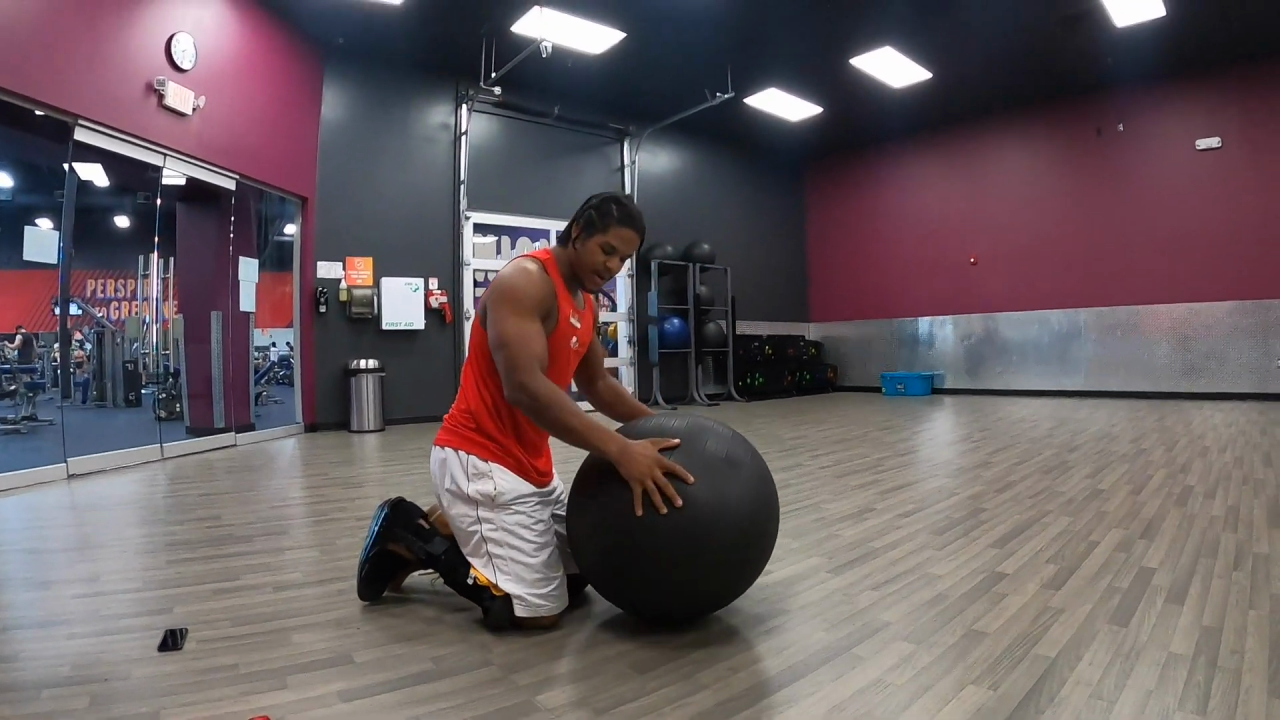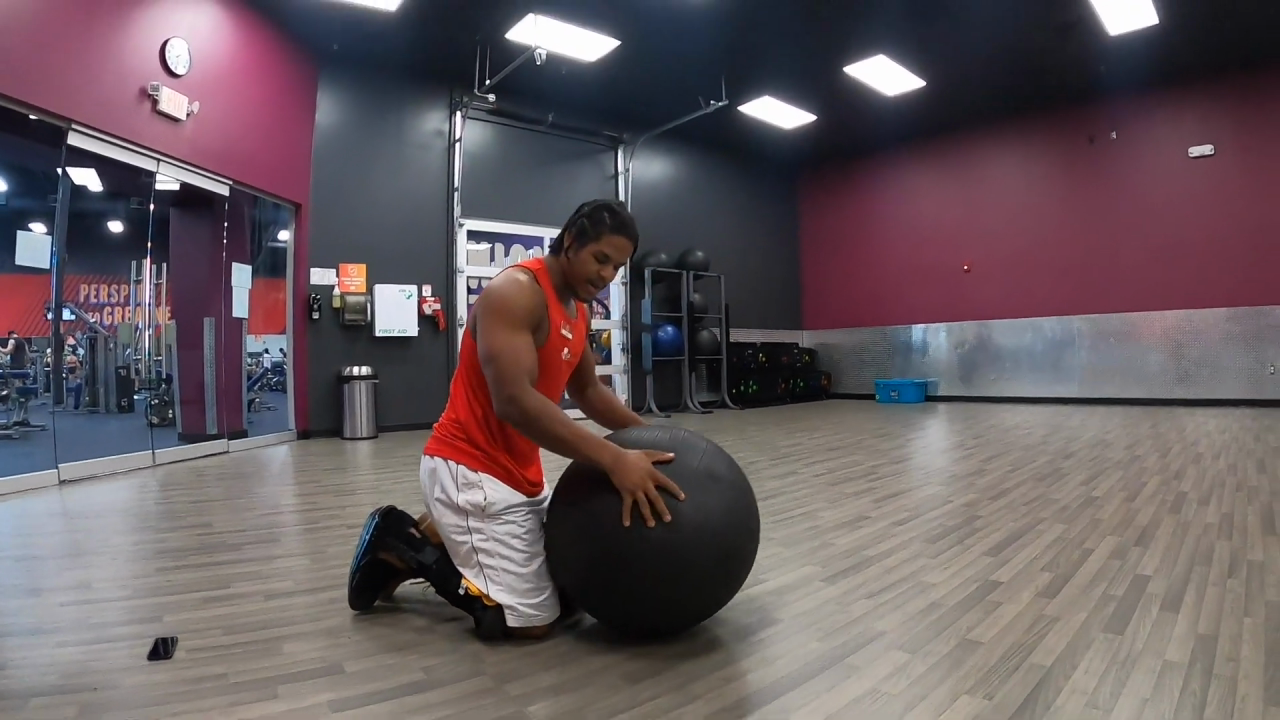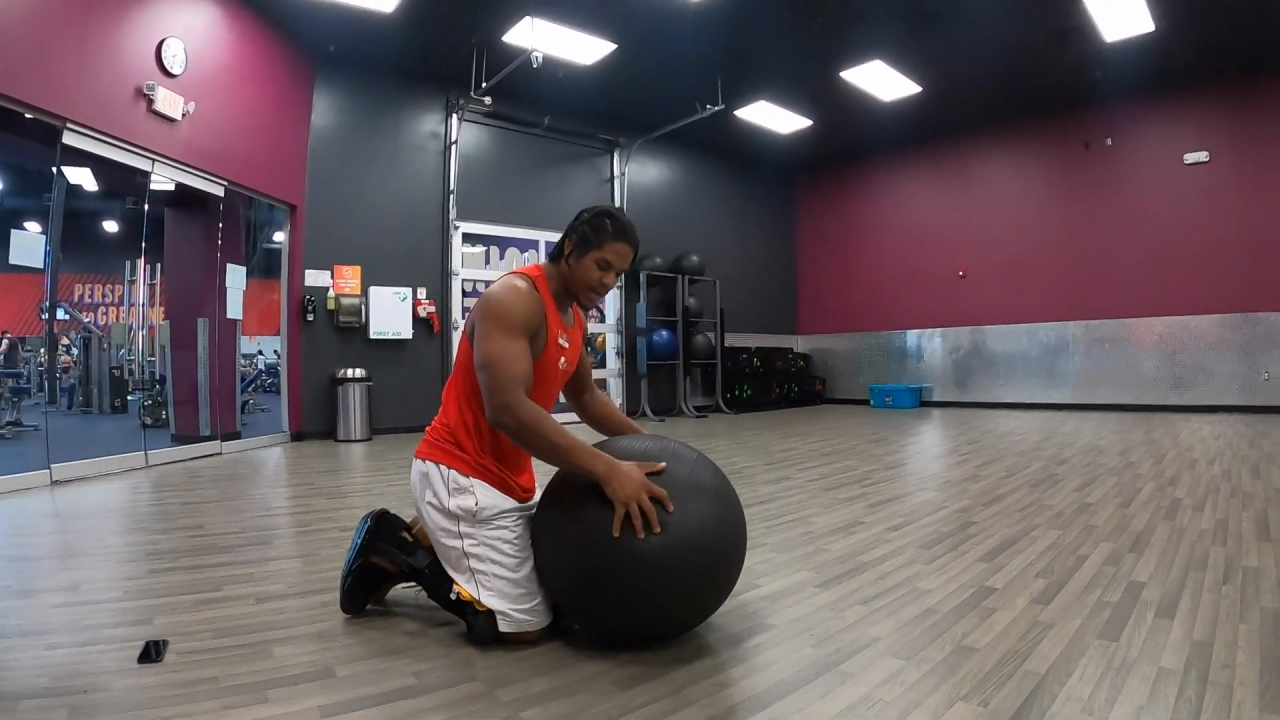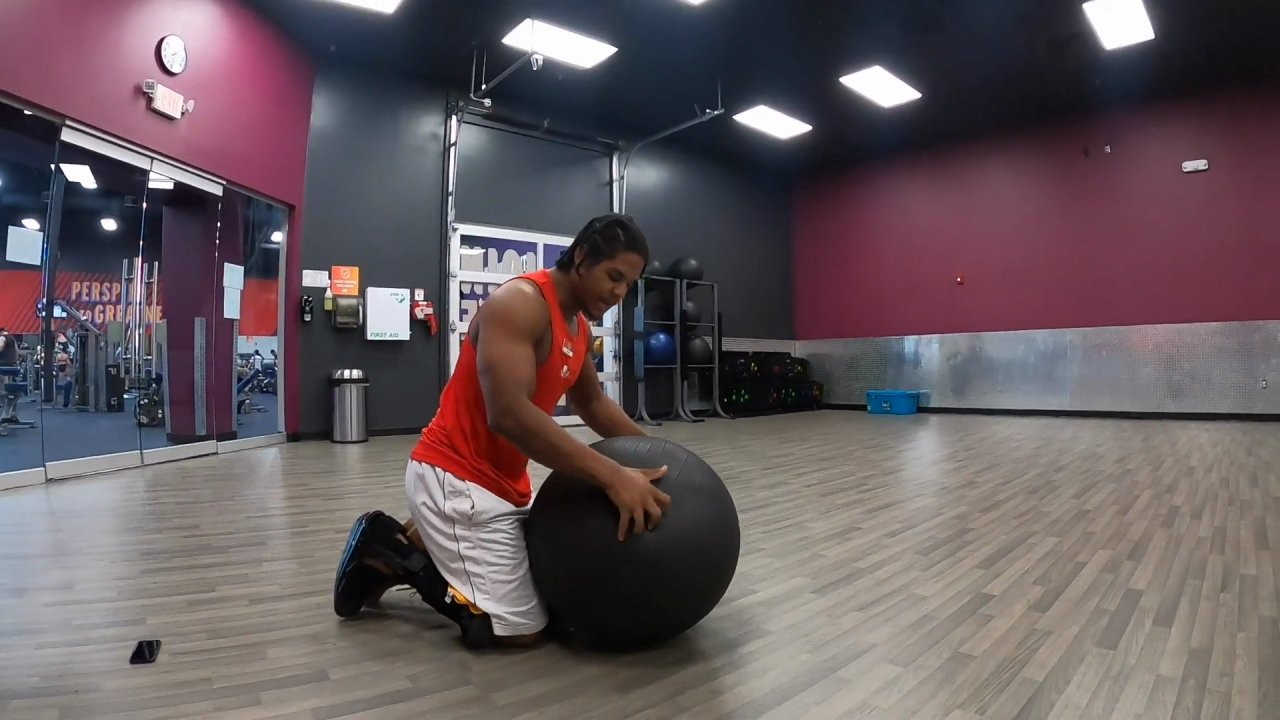
dt=0.1s
person 1, frame 1
left shoulder: (584, 302)
right shoulder: (524, 280)
left elbow: (597, 383)
right elbow: (524, 387)
right wrist: (620, 451)
left hip: (529, 464)
right hip: (481, 460)
left knee: (574, 579)
right knee: (540, 609)
left ankle: (445, 531)
right ankle: (417, 538)
person 1, frame 2
left shoulder: (577, 308)
right shoulder: (515, 291)
left elbow: (587, 391)
right elbow: (514, 401)
right wrist: (614, 459)
left hip: (519, 474)
right hip: (471, 470)
right knee: (534, 618)
left ankle: (437, 539)
right ankle: (406, 548)
person 1, frame 3
left shoulder: (575, 317)
right shoulder: (514, 298)
left elbow: (585, 396)
right elbow: (507, 409)
right wrist: (607, 470)
left hip: (510, 479)
right hip: (463, 475)
right knee: (525, 623)
left ankle: (427, 543)
right ankle: (398, 551)
person 1, frame 4
left shoulder: (580, 326)
right shoulder: (520, 302)
left elbow: (593, 404)
right elbow: (508, 414)
right wrist: (612, 476)
left hip: (502, 481)
right hip: (456, 477)
right knee: (520, 628)
left ankle: (422, 545)
right ankle: (392, 555)
